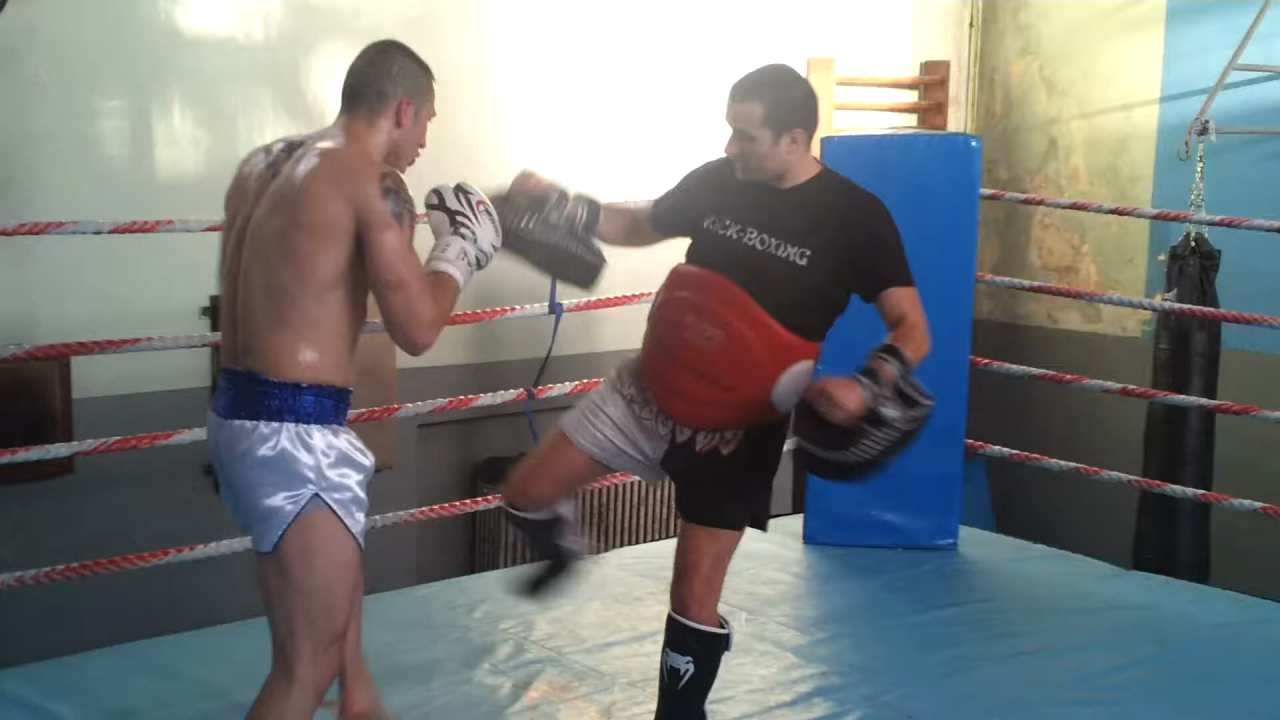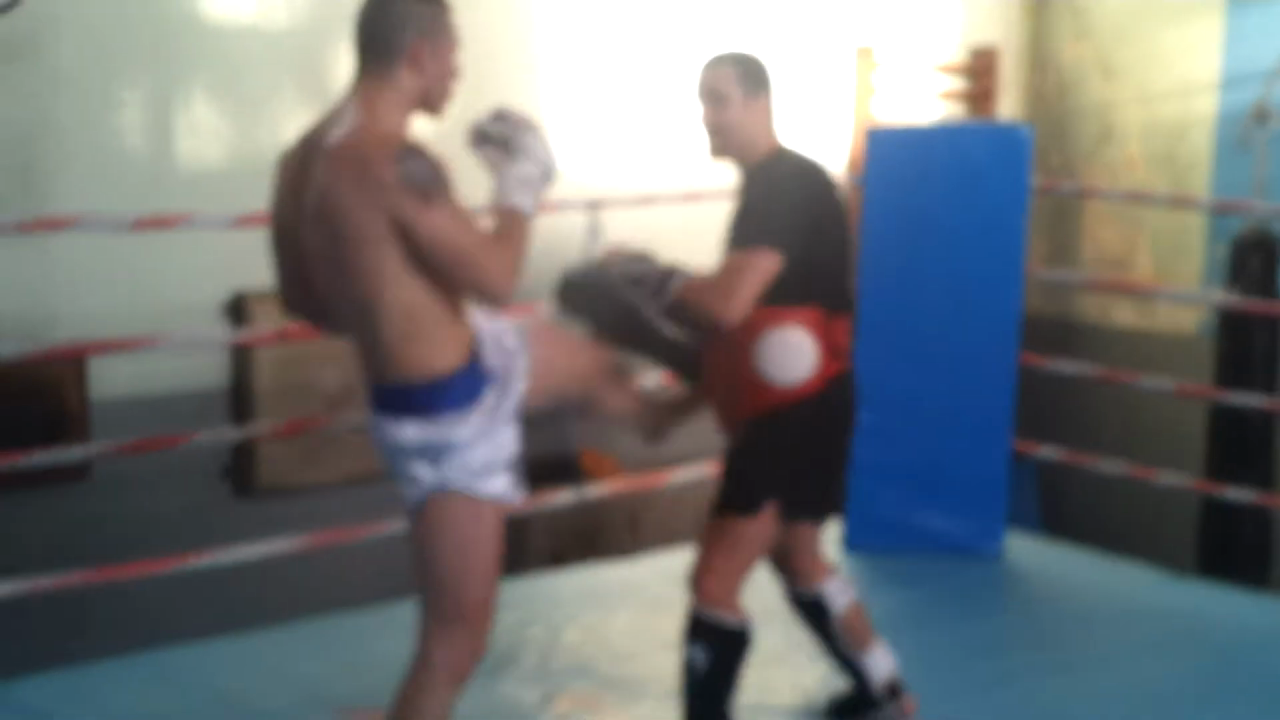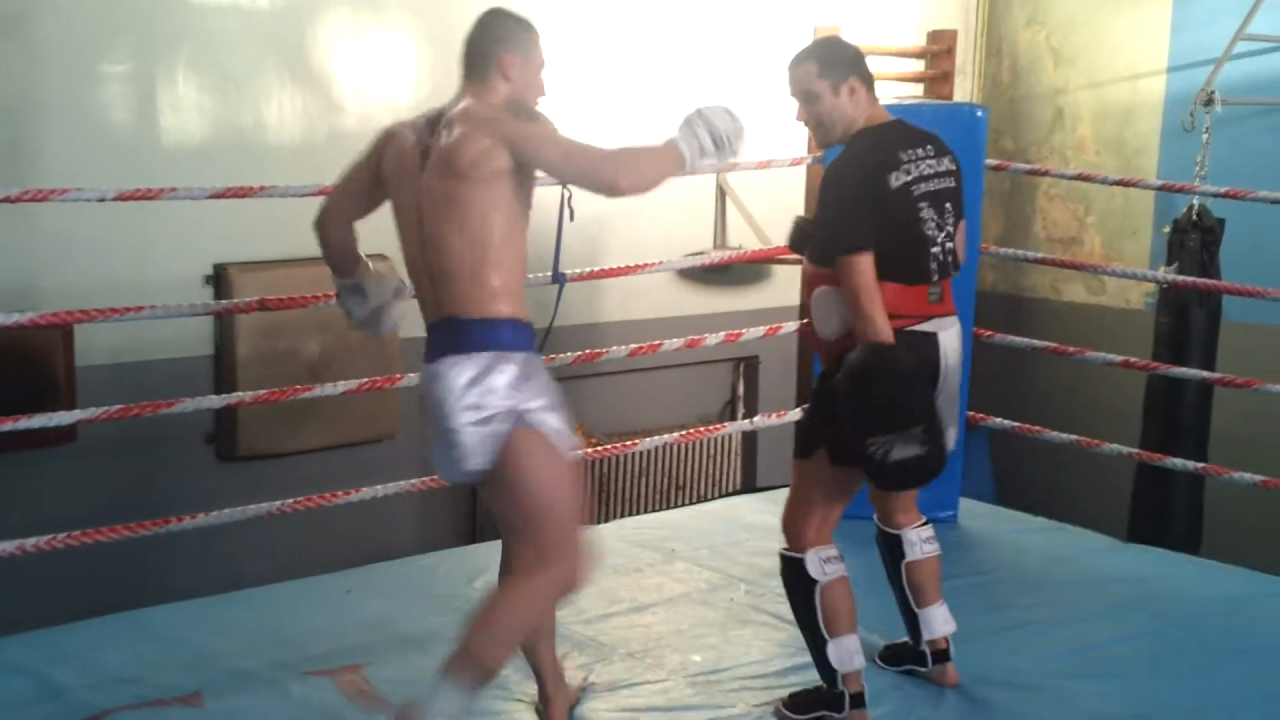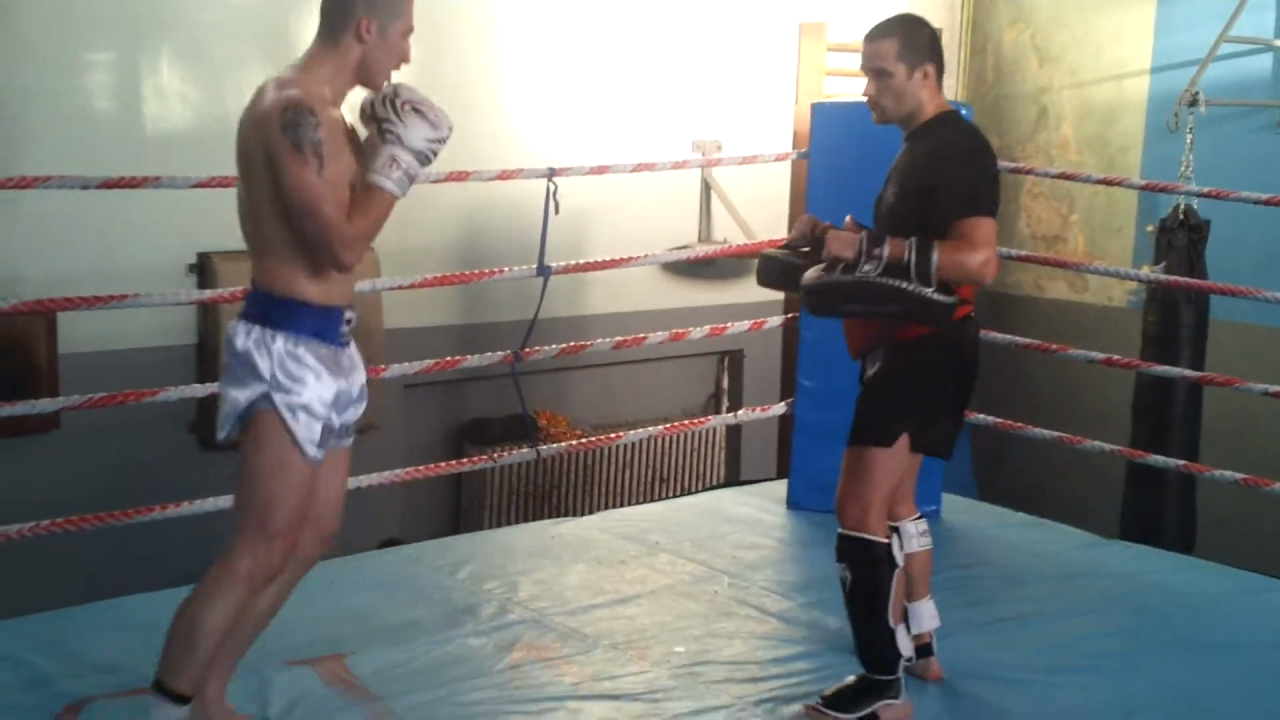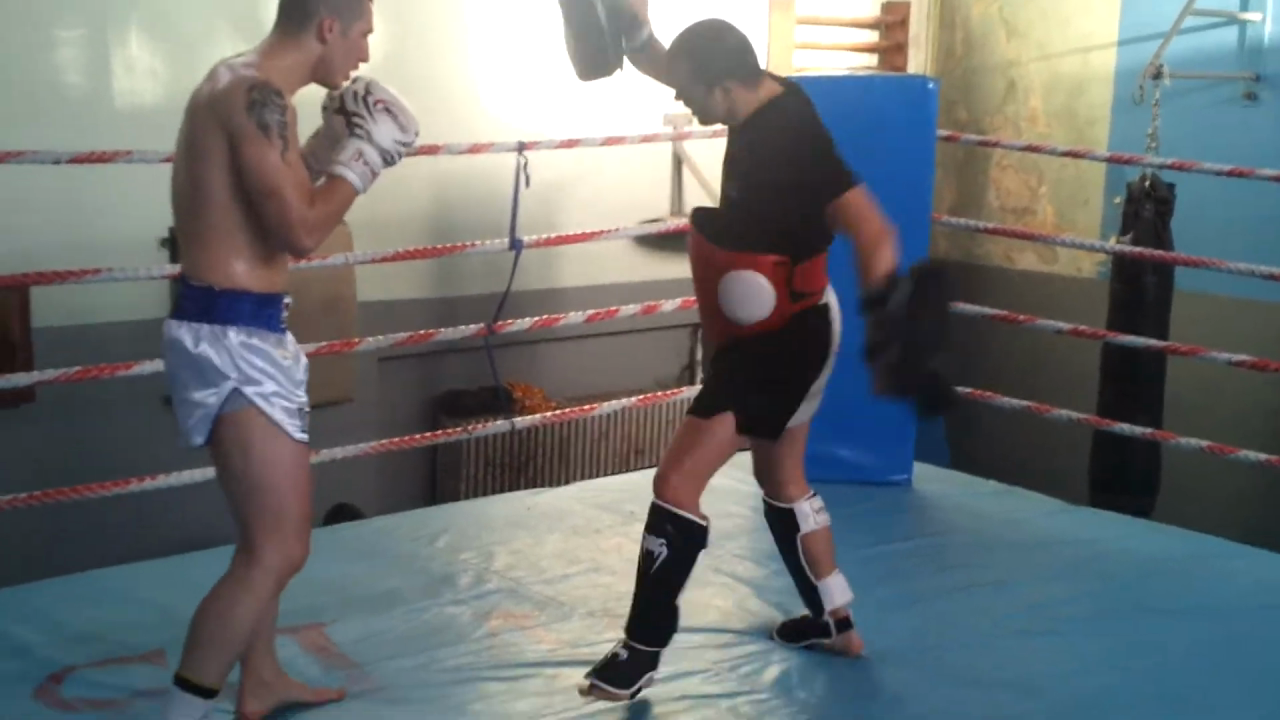
dt=1s
person 1, frame 1
left shoulder: (258, 165)
right shoulder: (373, 184)
right elbow: (416, 330)
right wrist: (463, 246)
left hip: (237, 413)
right hip: (292, 431)
left knee: (328, 600)
right knee: (310, 663)
person 1, frame 2
left shoulder: (303, 159)
right shoulder: (391, 161)
left elbow: (300, 295)
right elbow: (496, 281)
right wrist: (519, 178)
right hip: (438, 417)
left knee: (587, 358)
right knee: (455, 644)
left ankle: (648, 411)
person 1, frame 3
left shoulder: (400, 139)
right shoulder: (502, 125)
left elbow: (331, 221)
right elbow: (612, 175)
left wrist: (359, 290)
right wrist: (696, 141)
left hip: (452, 364)
right hip: (493, 368)
left knee: (530, 540)
right knee: (552, 565)
person 1, frame 4
left shoulder: (310, 111)
right shoulder: (294, 115)
right elbow: (344, 247)
left wrist: (377, 152)
right wrist: (401, 158)
left hip: (322, 343)
right hip: (288, 347)
left knee: (311, 535)
right knee: (258, 552)
person 1, frame 5
left shoulder: (240, 81)
right shoulder: (256, 95)
right elbow: (302, 232)
left wrist: (336, 137)
right wrist: (369, 151)
left hip: (233, 328)
right hip: (231, 335)
left knee: (274, 527)
right knee: (277, 549)
person 2, frame 1
left shoulder: (855, 217)
right shoulder: (717, 181)
left elbow: (914, 330)
right elbow: (641, 223)
left wrist: (863, 385)
right wrist: (564, 202)
left hip: (740, 424)
right hip: (654, 384)
left knee: (693, 598)
right knee: (525, 488)
right ankle: (561, 552)
person 2, frame 2
left shoulder: (786, 183)
right shoulder: (774, 185)
left elbow: (728, 303)
left wrist: (638, 274)
left hip: (798, 411)
right hip: (786, 409)
left knee: (714, 584)
right knee: (797, 557)
person 2, frame 3
left shoulder: (851, 172)
right shoulder: (933, 149)
left elbow: (858, 289)
left wrist: (887, 379)
left hip: (881, 360)
right hip: (939, 346)
left knee: (807, 525)
right knee: (899, 503)
right ankle: (934, 649)
person 2, frame 4
left shoulder: (957, 148)
right shoulder: (921, 147)
left elbow: (978, 260)
left wrist: (866, 248)
right wrist: (839, 234)
left hip: (926, 351)
right hip: (903, 347)
left knee: (859, 511)
right knee: (894, 500)
right ankle: (918, 643)
person 2, frame 5
left shoulder: (788, 138)
right shoulder: (763, 103)
left elbow: (871, 232)
right elbow: (670, 73)
left wrist: (889, 333)
left hip: (778, 338)
right hip: (786, 325)
left knee: (676, 485)
right knee: (782, 482)
left ankle: (642, 648)
right ankle: (835, 620)
